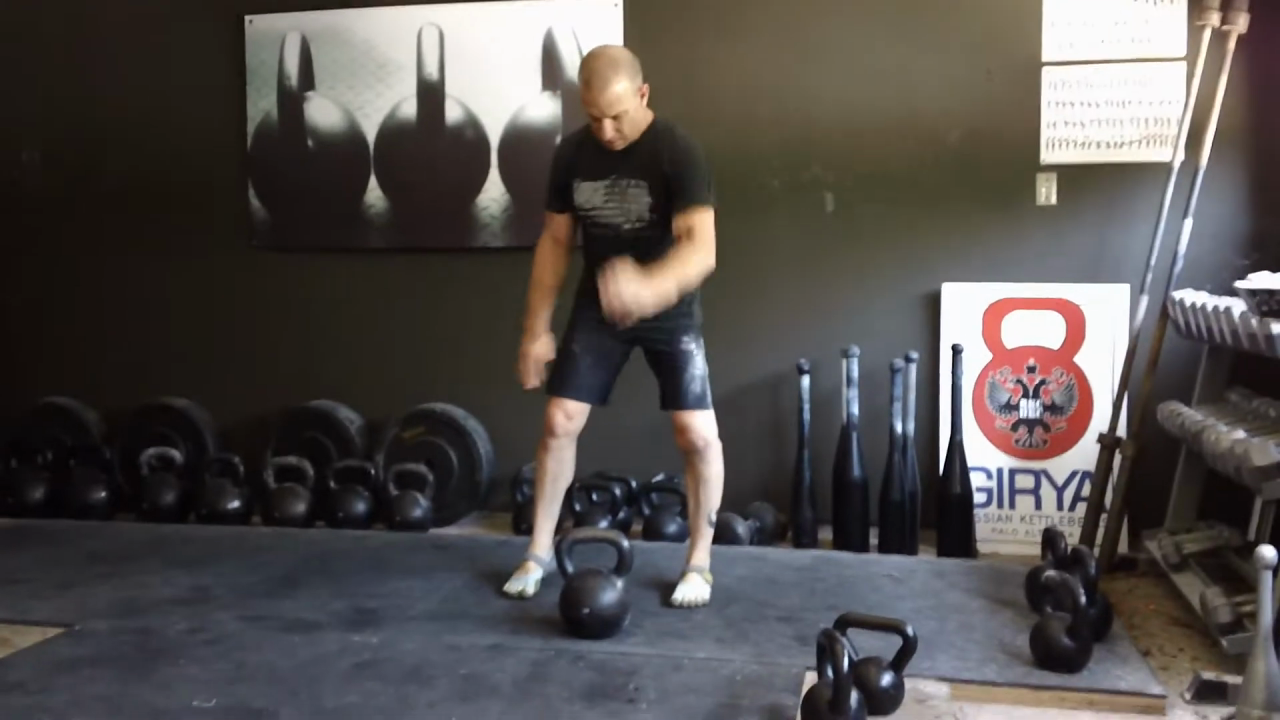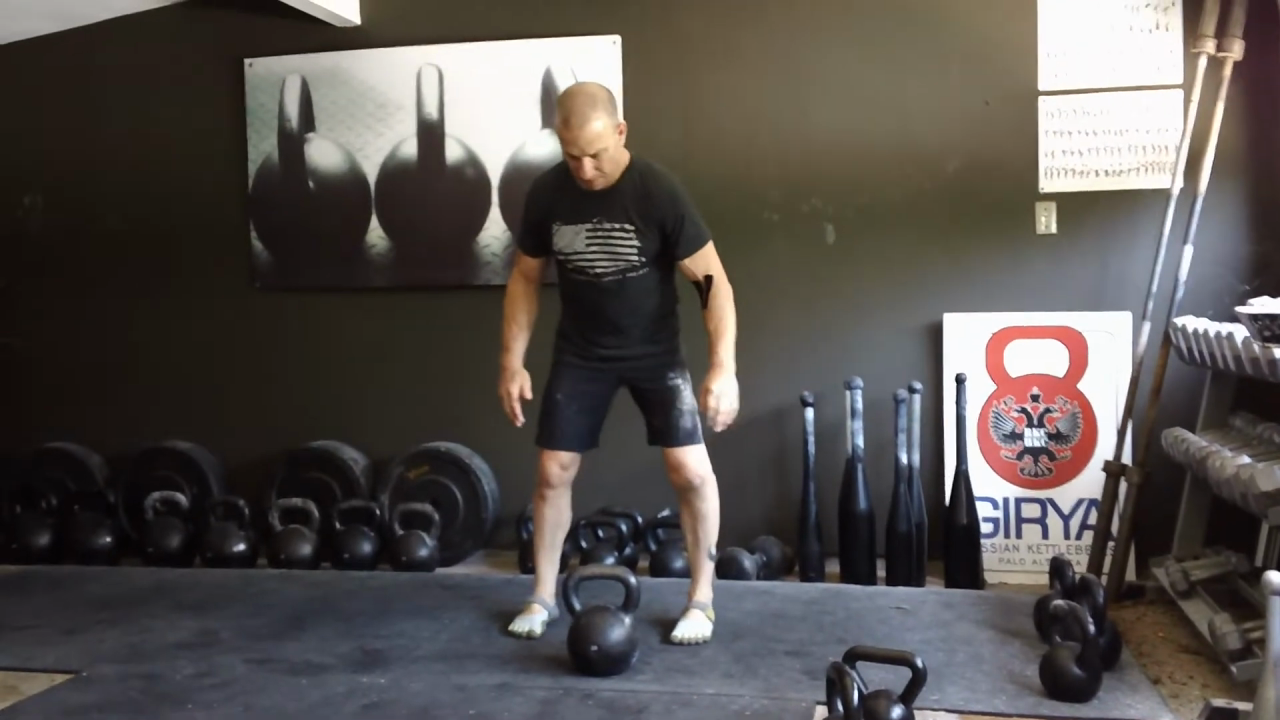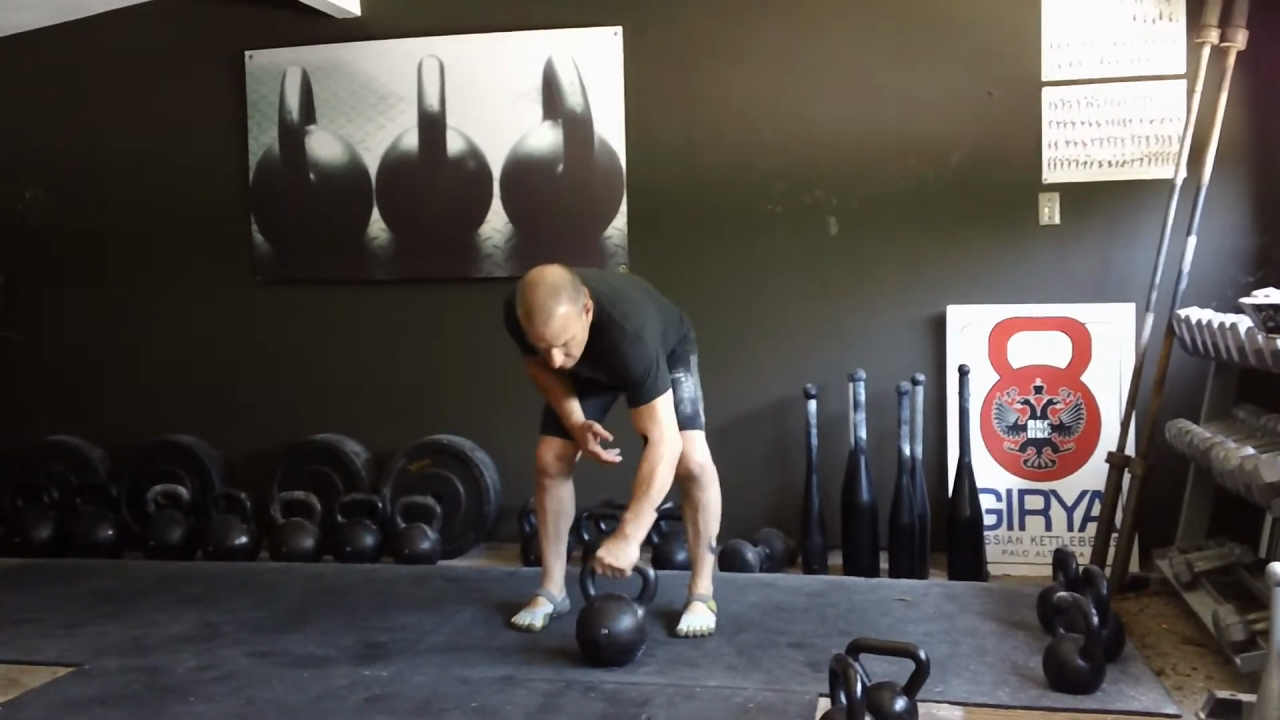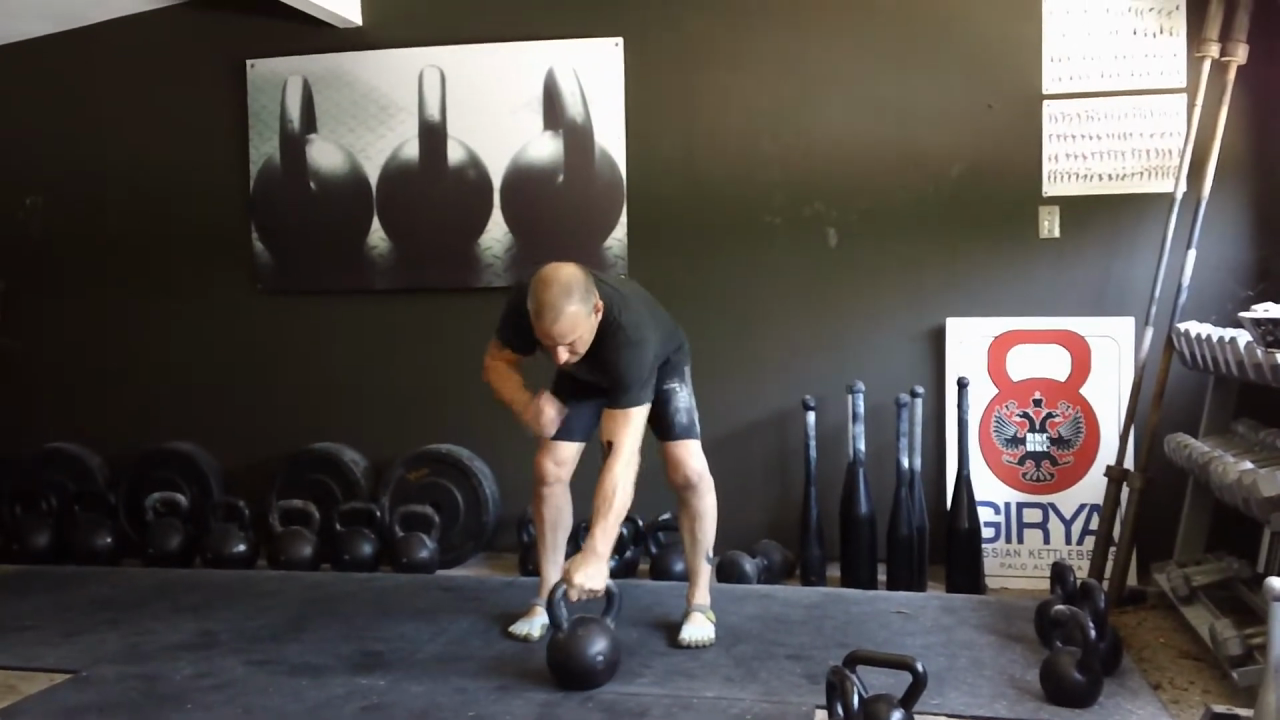
dt=1s
person 1, frame 1
left shoulder: (676, 152)
right shoulder: (572, 153)
left elbow: (701, 249)
right elbow: (553, 241)
left wrist: (650, 287)
right wrist: (537, 329)
left hip: (668, 311)
right hip: (596, 311)
left knee: (697, 433)
right knee: (559, 423)
left ankle: (698, 563)
right ankle: (540, 553)
person 1, frame 2
left shoulder: (659, 192)
right shoulder: (546, 193)
left elbow: (712, 281)
right elbow: (525, 278)
left wrist: (723, 366)
right wrist: (511, 361)
left hip: (655, 352)
right hip: (579, 354)
left knee: (691, 471)
right knee: (552, 474)
left ankle: (700, 600)
right ankle: (543, 596)
person 1, frame 3
left shoulder: (626, 331)
right shoulder: (519, 313)
left elbow: (665, 443)
right elbow: (539, 366)
left wrist: (628, 537)
right wrist: (575, 423)
left hip: (665, 349)
right hip: (589, 368)
left knee: (692, 462)
right knee: (550, 461)
left ankle: (702, 595)
right ankle: (552, 591)
person 1, frame 4
left shoulder: (631, 335)
right shoulder: (525, 304)
left elbow: (623, 454)
right elbow: (496, 362)
left wrist: (595, 554)
right wrist: (526, 406)
left hip: (659, 360)
right hip: (583, 375)
left knee: (689, 471)
right knee: (549, 470)
left ankle: (699, 604)
right ankle: (547, 599)
